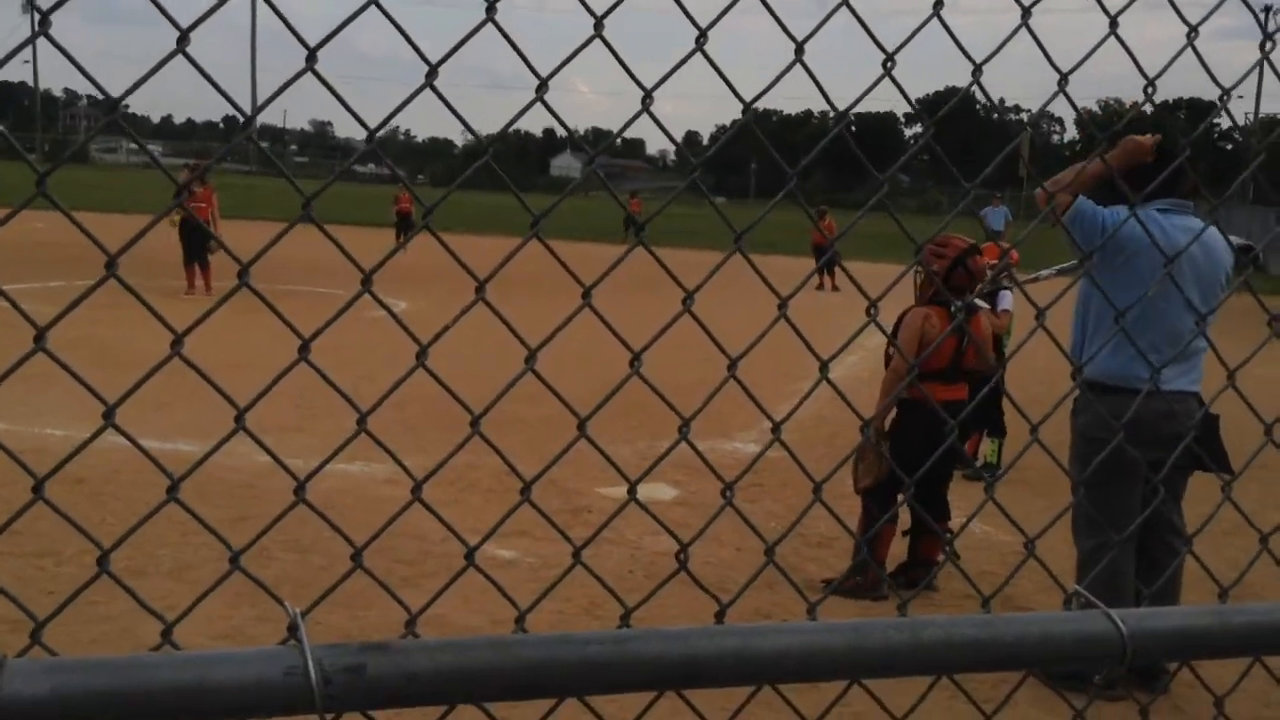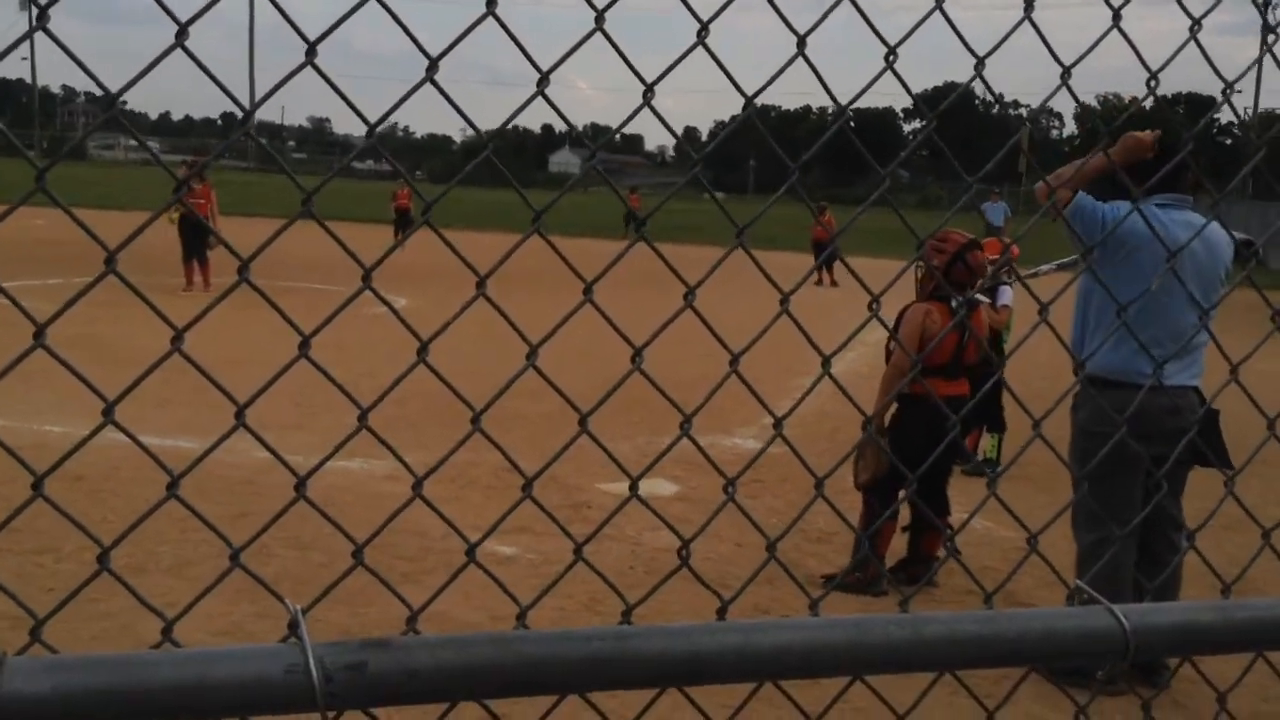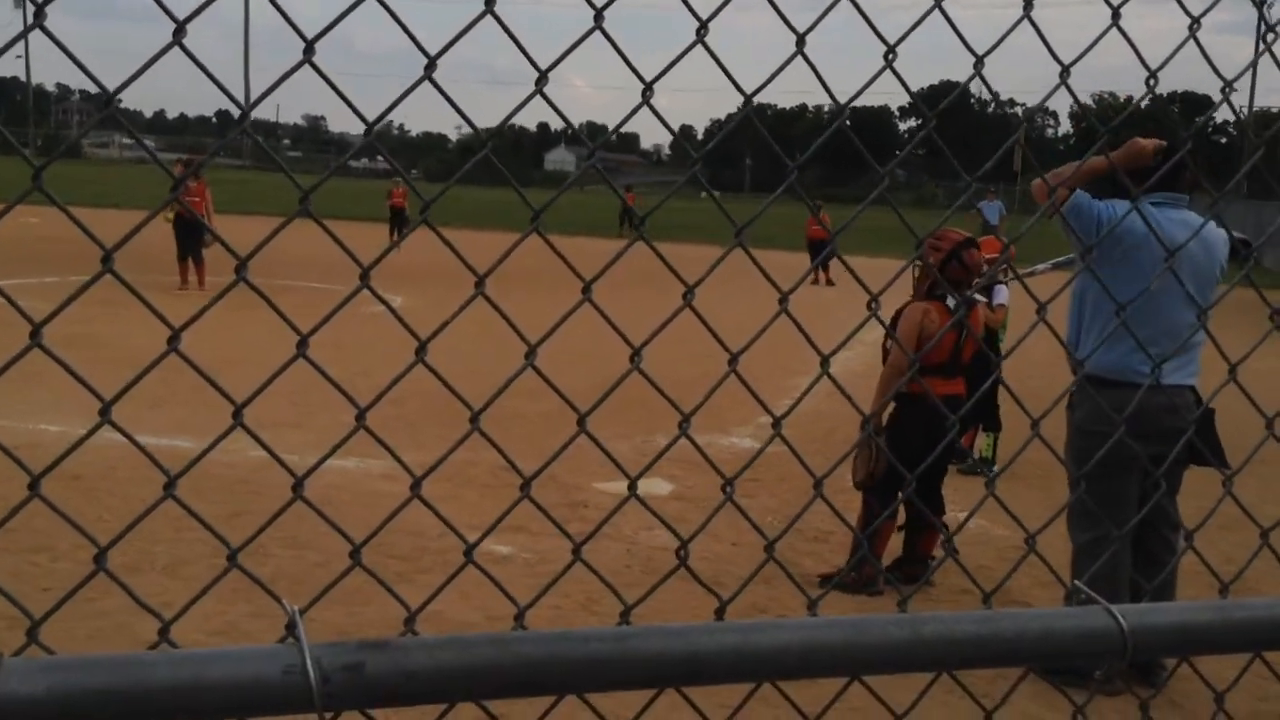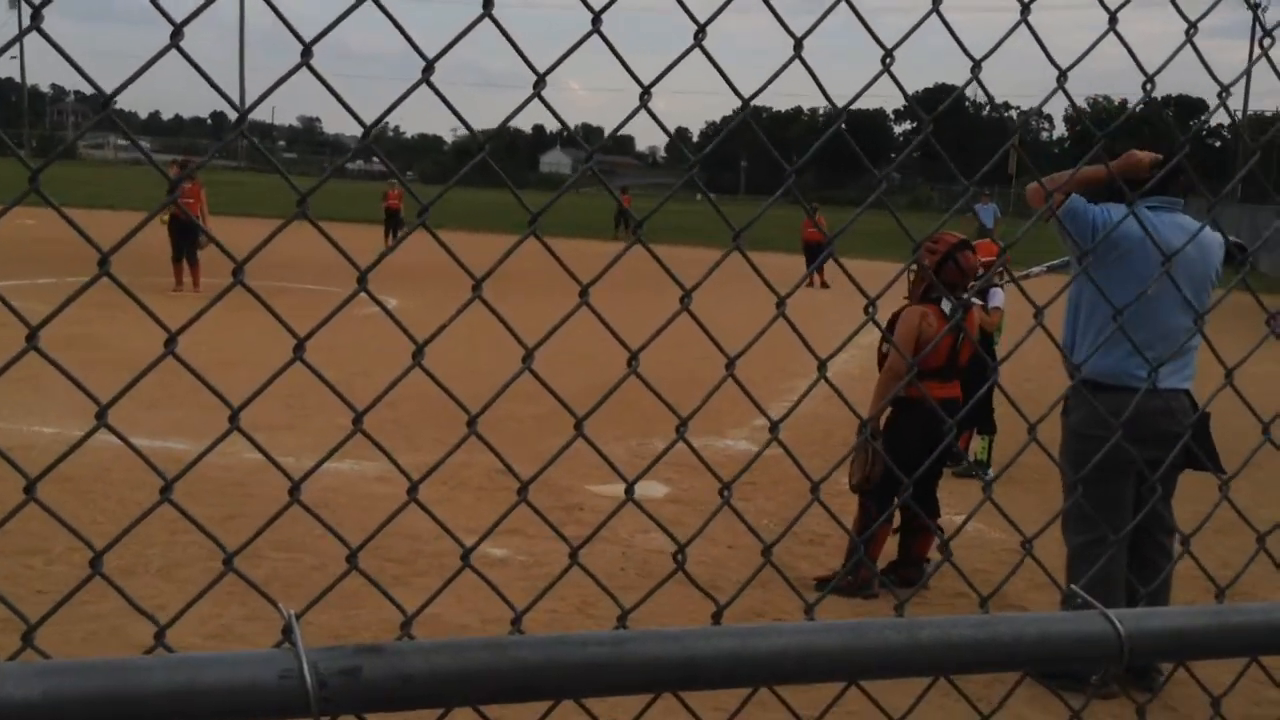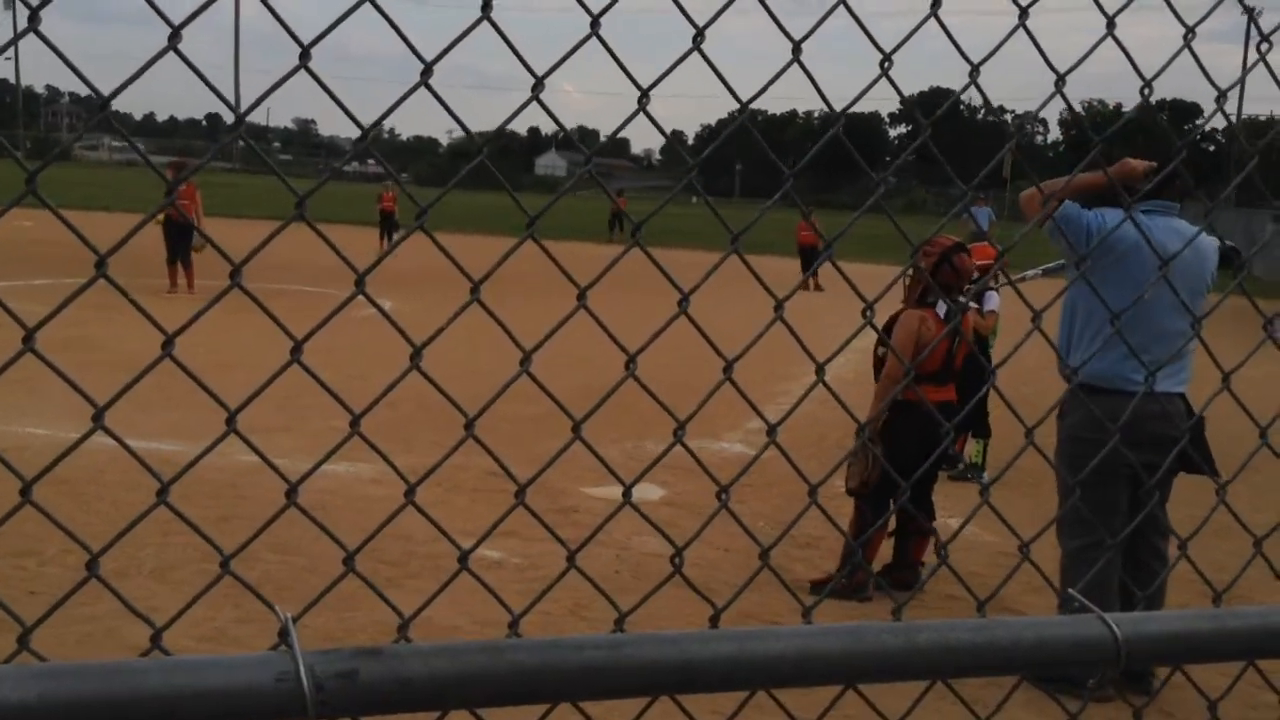
dt=0.1s
person 1, frame 1
left shoulder: (1118, 229)
right shoulder: (1217, 245)
left elbow: (1048, 195)
left wrist: (1111, 160)
left hip: (1113, 407)
right hip: (1180, 409)
left knee: (1105, 537)
right knee: (1162, 535)
left ankle: (1101, 665)
right ankle: (1150, 661)
person 1, frame 2
left shoulder: (1119, 224)
right shoulder: (1218, 239)
left elbow: (1047, 190)
left wrist: (1113, 156)
left hip: (1114, 401)
right hip: (1181, 404)
left knee: (1105, 532)
right knee: (1162, 530)
left ankle: (1103, 659)
right ankle: (1151, 655)
person 1, frame 3
left shoulder: (1115, 221)
right shoulder: (1215, 238)
left elbow: (1044, 188)
left wrist: (1113, 160)
left hip: (1111, 400)
right hip: (1178, 403)
left knee: (1101, 530)
right knee: (1158, 530)
left ankle: (1097, 659)
right ankle: (1147, 655)
person 1, frame 4
left shoulder: (1111, 226)
right shoulder: (1210, 242)
left elbow: (1038, 192)
left wrist: (1109, 170)
left hip: (1106, 404)
right hip: (1172, 407)
left knee: (1096, 535)
right knee: (1153, 534)
left ankle: (1092, 662)
right ankle: (1142, 658)
person 1, frame 5
left shoulder: (1109, 230)
right shoulder: (1206, 249)
left elbow: (1033, 200)
left wrist: (1107, 178)
left hip: (1101, 409)
right hip: (1170, 415)
left knee: (1091, 539)
right knee: (1148, 540)
left ankle: (1088, 668)
right ankle: (1137, 665)
person 2, frame 1
left shoulder: (921, 316)
right shoulder: (976, 319)
left elbow: (898, 372)
right elbow: (985, 366)
left wrist: (877, 419)
left hip: (919, 414)
right hip: (955, 413)
left knee: (881, 490)
right knee: (932, 492)
left ankle: (867, 575)
right ankle: (920, 568)
person 2, frame 2
left shoulder: (921, 312)
right shoulder: (976, 314)
left elbow: (899, 368)
right elbow: (976, 360)
left wrist: (877, 415)
left hip: (920, 409)
right hip: (956, 408)
left knee: (882, 486)
right knee: (932, 487)
left ankle: (867, 570)
right ankle: (920, 563)
person 2, frame 3
left shoulder: (919, 311)
right shoulder: (973, 312)
left elbow: (896, 366)
left wrist: (874, 415)
left hip: (918, 408)
right hip: (952, 407)
left knee: (882, 486)
right knee: (927, 487)
left ankle: (864, 570)
right ankle: (916, 562)
person 2, frame 4
left shoulder: (916, 314)
right shoulder: (968, 315)
left elbow: (894, 370)
left wrist: (872, 418)
left hip: (914, 411)
right hip: (948, 410)
left knee: (878, 489)
right knee: (923, 490)
left ankle: (859, 573)
right ankle: (911, 566)
person 2, frame 5
left shoulder: (913, 318)
right shoulder: (960, 317)
left elbow: (893, 373)
left wrist: (871, 422)
left hip: (910, 414)
right hip: (942, 413)
left knee: (874, 492)
right knee: (918, 492)
left ankle: (854, 575)
right ankle: (906, 569)
person 3, frame 1
left shoulder: (1004, 294)
right shoulder: (984, 292)
left elbow: (1001, 327)
left hip: (992, 359)
left knee: (991, 411)
right knee: (972, 408)
left ankle: (992, 465)
right ankle: (971, 455)
person 3, frame 2
left shoulder: (1003, 289)
right shoulder: (985, 287)
left elbow: (1000, 322)
left wrist: (980, 302)
left hip: (992, 355)
left knee: (991, 406)
right knee: (972, 403)
left ankle: (992, 461)
right ankle: (970, 451)
person 3, frame 3
left shoulder: (999, 289)
right shoulder: (981, 286)
left elbow: (997, 321)
left hip: (988, 354)
right hip: (973, 351)
left knee: (987, 406)
right knee: (968, 401)
left ankle: (988, 460)
right ankle: (967, 449)
person 3, frame 4
left shoulder: (994, 292)
right shoulder: (976, 288)
left elbow: (992, 324)
left wrist: (971, 304)
left hip: (984, 357)
left knee: (982, 408)
right knee: (963, 405)
left ankle: (983, 463)
right ankle: (961, 452)
person 3, frame 5
left shoulder: (990, 295)
right shoulder: (971, 292)
left elbow: (987, 328)
left hip: (978, 361)
right hip: (963, 358)
left knee: (977, 411)
right knee: (959, 407)
left ankle: (977, 466)
right ankle: (956, 455)
